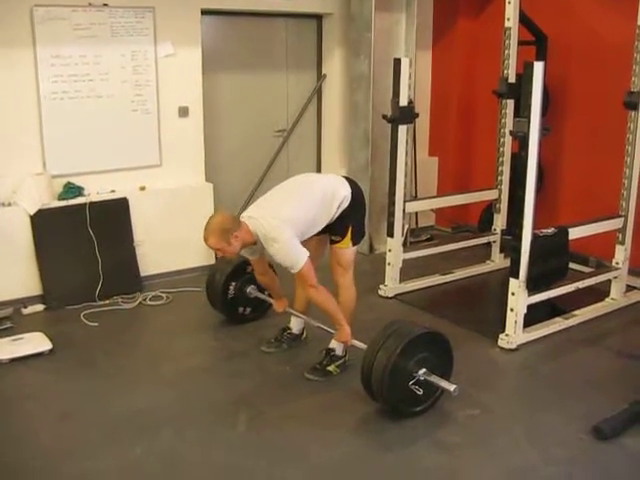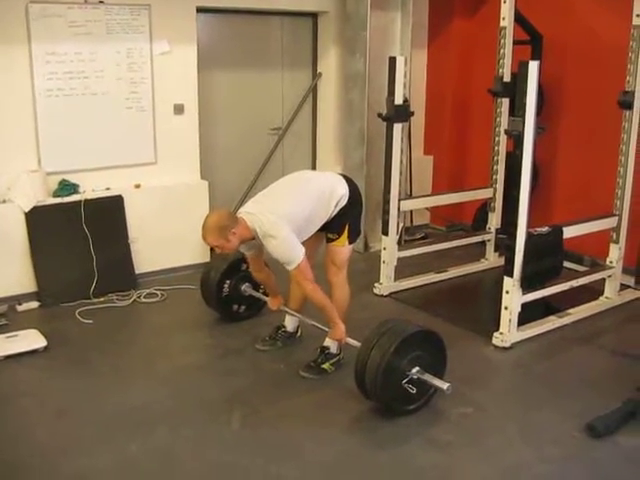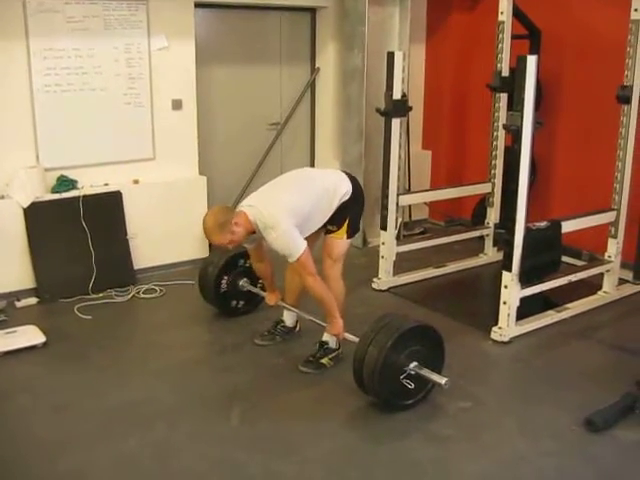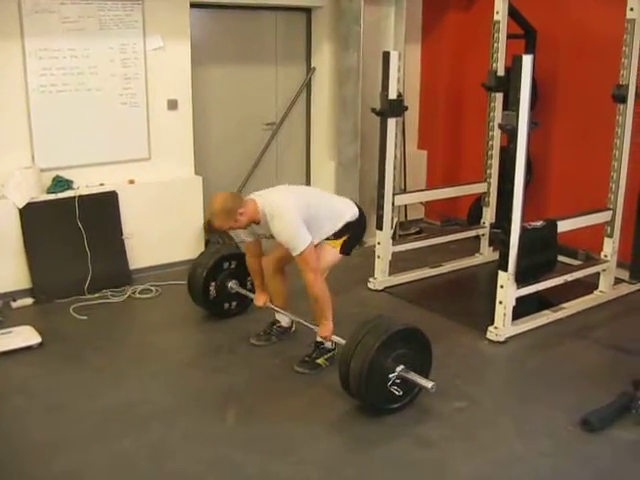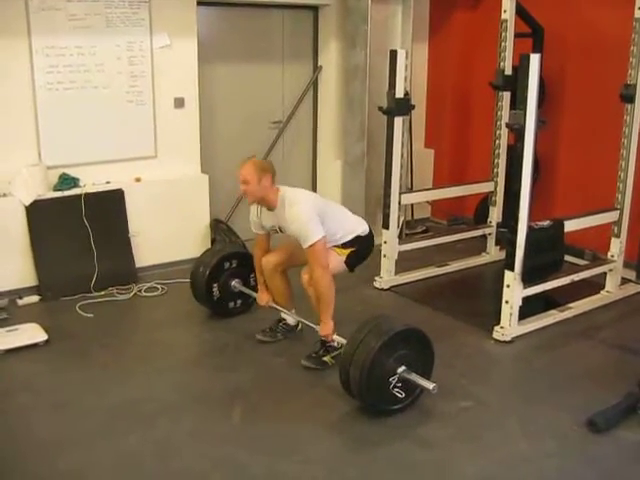
dt=0.4s
person 1, frame 1
left shoulder: (277, 240)
right shoulder: (245, 229)
left elbow: (312, 286)
right elbow: (262, 272)
left wrist: (342, 326)
right wrist: (279, 299)
left hip: (344, 198)
right hip: (320, 192)
left knee: (341, 274)
right knee: (304, 270)
left ankle: (338, 352)
right ankle: (295, 330)
person 1, frame 2
left shoulder: (274, 236)
right shoulder: (242, 224)
left elbow: (307, 283)
right elbow: (258, 269)
left wrist: (336, 324)
right wrist: (274, 296)
left hip: (341, 197)
right hip: (318, 193)
left knee: (335, 274)
right knee: (298, 267)
left ankle: (332, 349)
right ankle: (290, 328)
person 1, frame 3
left shoulder: (275, 227)
right shoulder: (243, 217)
left elbow: (310, 276)
right elbow: (259, 260)
left wrist: (335, 319)
right wrist: (271, 291)
left hip: (344, 194)
right hip: (319, 192)
left knee: (329, 268)
right knee: (294, 259)
left ankle: (331, 344)
right ankle: (289, 323)
person 1, frame 4
left shoulder: (282, 219)
right shoulder: (247, 212)
left elbow: (313, 273)
right elbow: (253, 256)
left wrist: (326, 321)
right wrist: (260, 290)
left hip: (348, 221)
right hip: (321, 221)
left knee: (310, 275)
right knee: (269, 263)
left ankle: (326, 345)
right ankle: (283, 323)
person 1, frame 5
left shoulder: (298, 210)
right shoulder: (259, 208)
left elbow: (321, 269)
right elbow: (260, 250)
left wrist: (326, 321)
right wrist: (262, 289)
left hip: (356, 238)
right hip: (323, 236)
left knee: (309, 276)
right knee: (270, 263)
left ankle: (331, 343)
right ankle: (289, 322)
